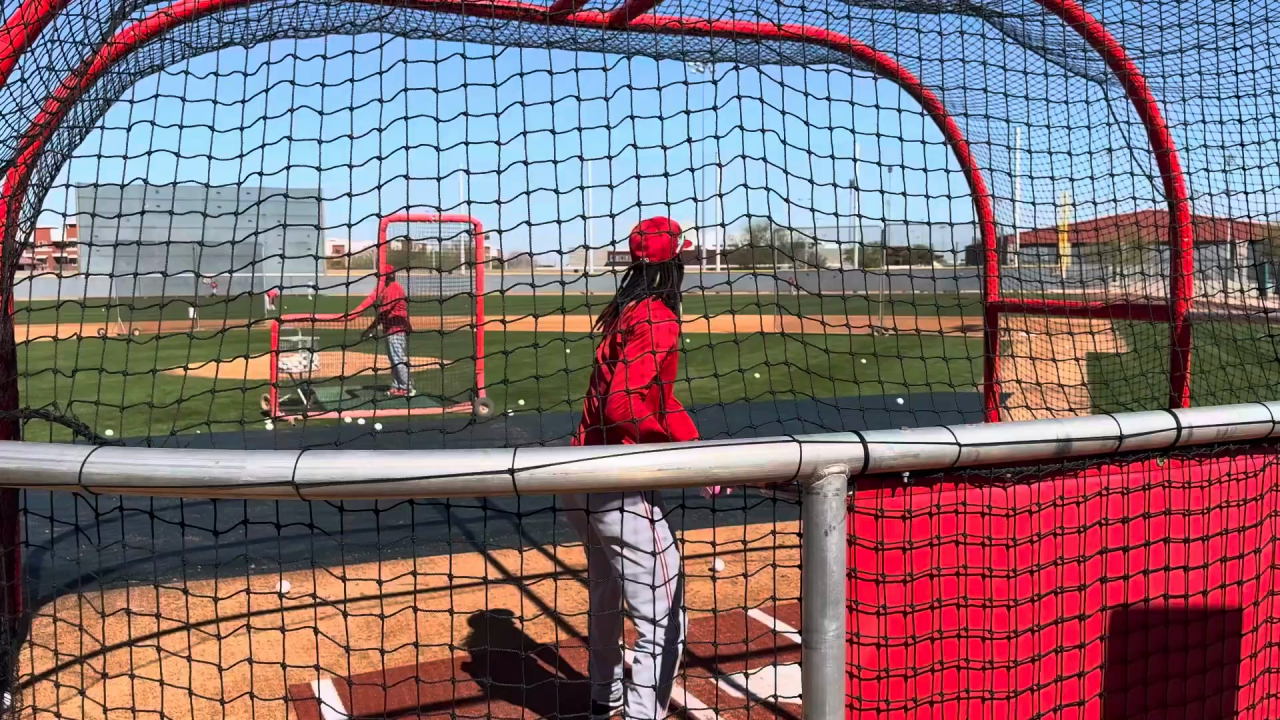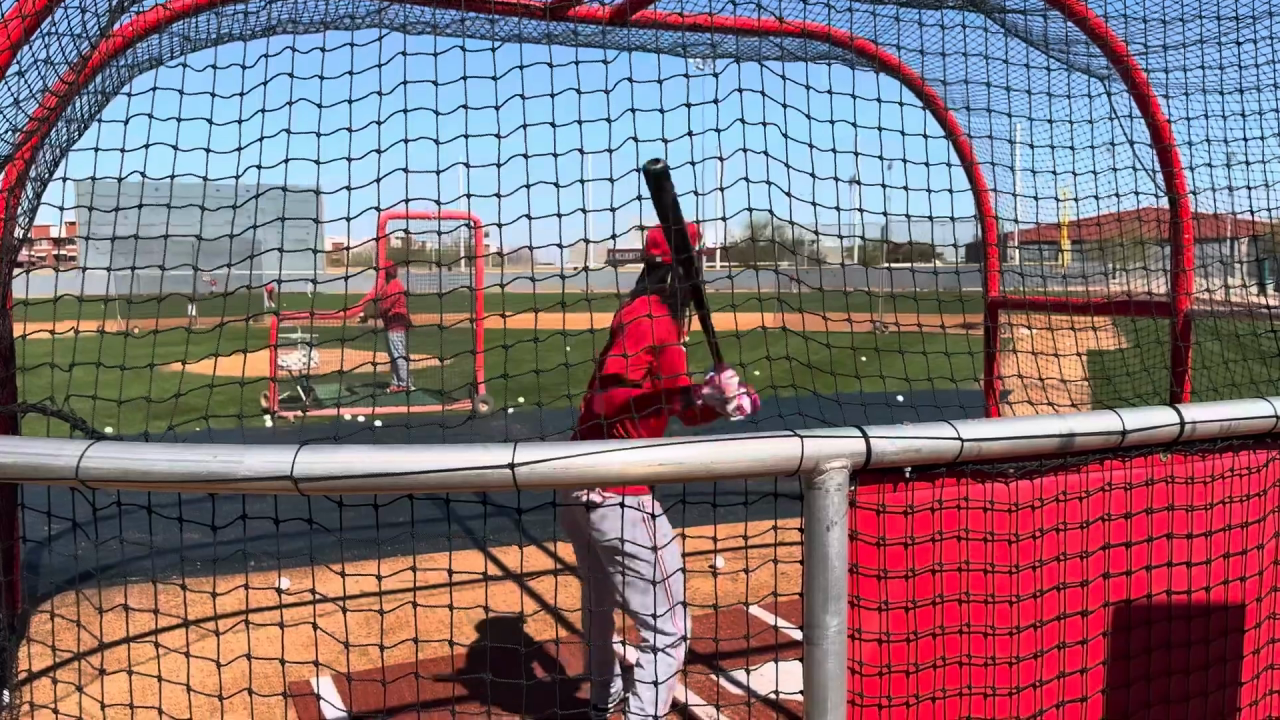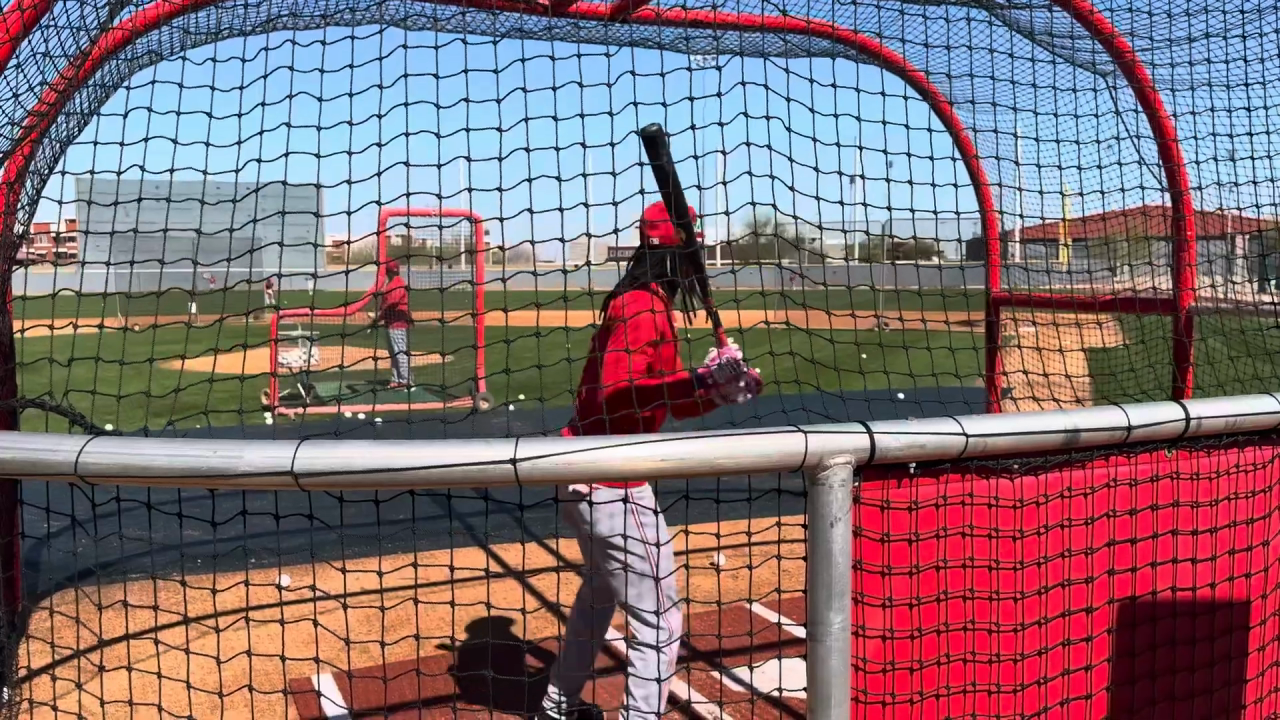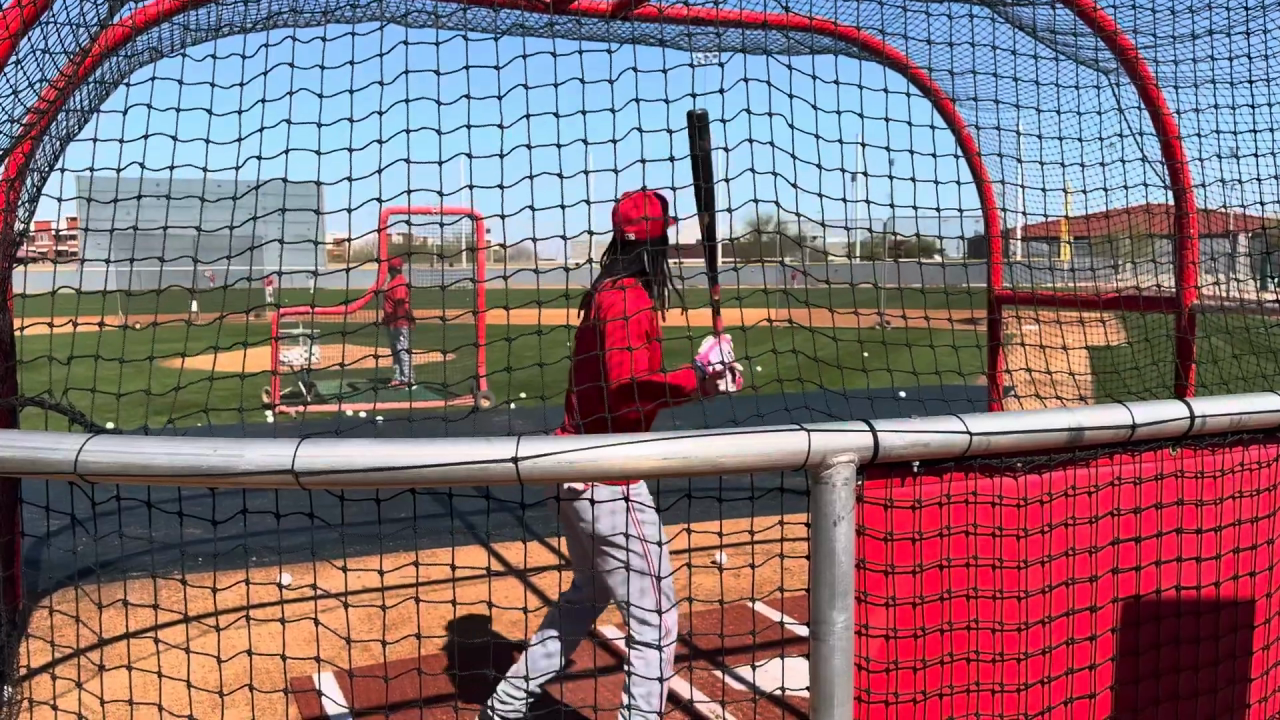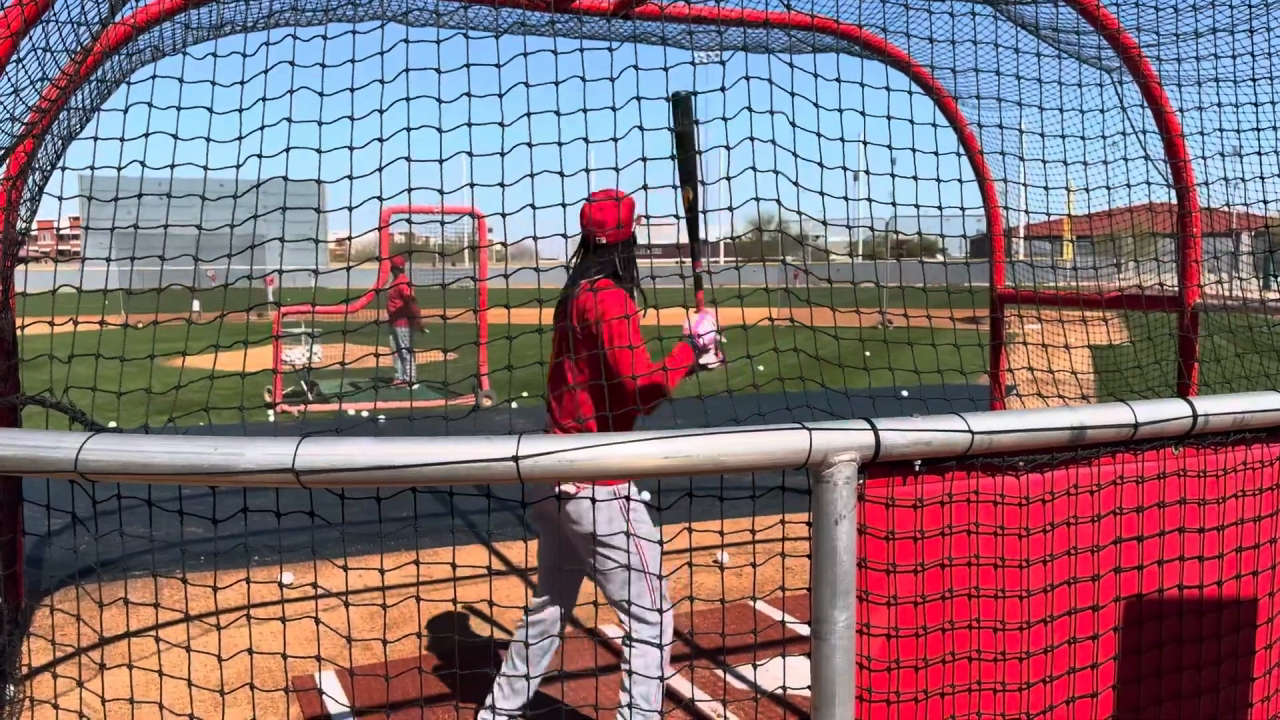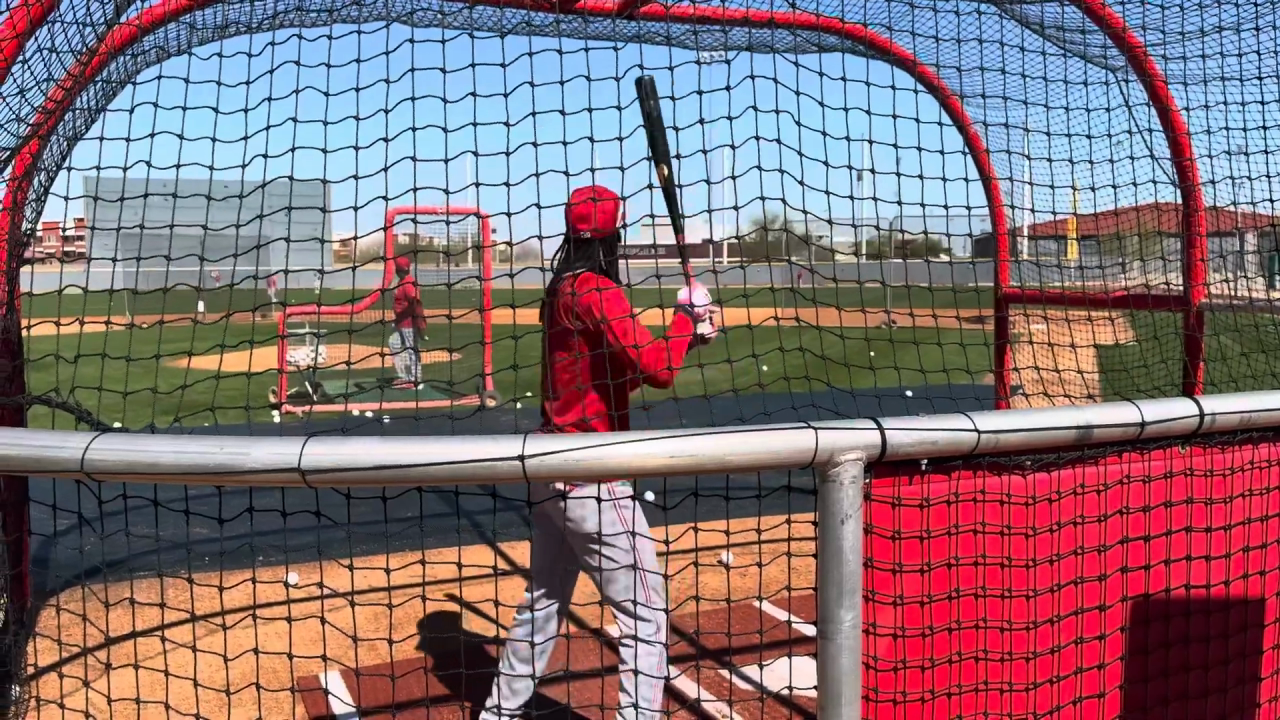
dt=0.2s
person 1, frame 1
left shoulder: (620, 314)
right shoulder: (655, 318)
right elbow: (623, 408)
left wrist: (695, 443)
right hip: (621, 490)
left knee: (608, 595)
right knee: (663, 625)
person 1, frame 2
left shoulder: (664, 321)
right shoulder: (647, 317)
left elbow: (688, 411)
right elbow: (607, 401)
left wrist: (718, 398)
right wrist: (685, 392)
left hip: (582, 484)
right hip: (615, 491)
left knee: (600, 599)
right knee: (666, 627)
person 1, frame 3
left shoulder: (643, 302)
right shoulder: (641, 303)
left elbow: (664, 396)
right elbow: (613, 397)
left wrist: (717, 389)
right wrist: (698, 380)
left hip: (581, 476)
right hip: (611, 482)
left knee: (601, 592)
right knee: (659, 622)
person 1, frame 4
left shoulder: (607, 292)
right shoulder: (628, 298)
right elbow: (629, 395)
left wrist: (697, 381)
right wrist: (696, 374)
left hip: (573, 475)
right hip: (606, 481)
left knee: (585, 595)
right knee: (655, 619)
person 1, frame 5
left shoulder: (577, 295)
right shoulder: (607, 298)
right elbow: (643, 390)
left wrist: (687, 357)
right wrist: (690, 345)
left hip: (554, 476)
right hip: (594, 482)
left knee: (550, 603)
right knee: (650, 617)
person 1, frame 6
left shoulder: (561, 291)
right shoulder: (594, 291)
left elbow: (624, 372)
right elbow: (659, 369)
left wrist: (687, 331)
right wrist: (687, 312)
right hip: (590, 480)
left knee: (542, 602)
right knee: (646, 616)
